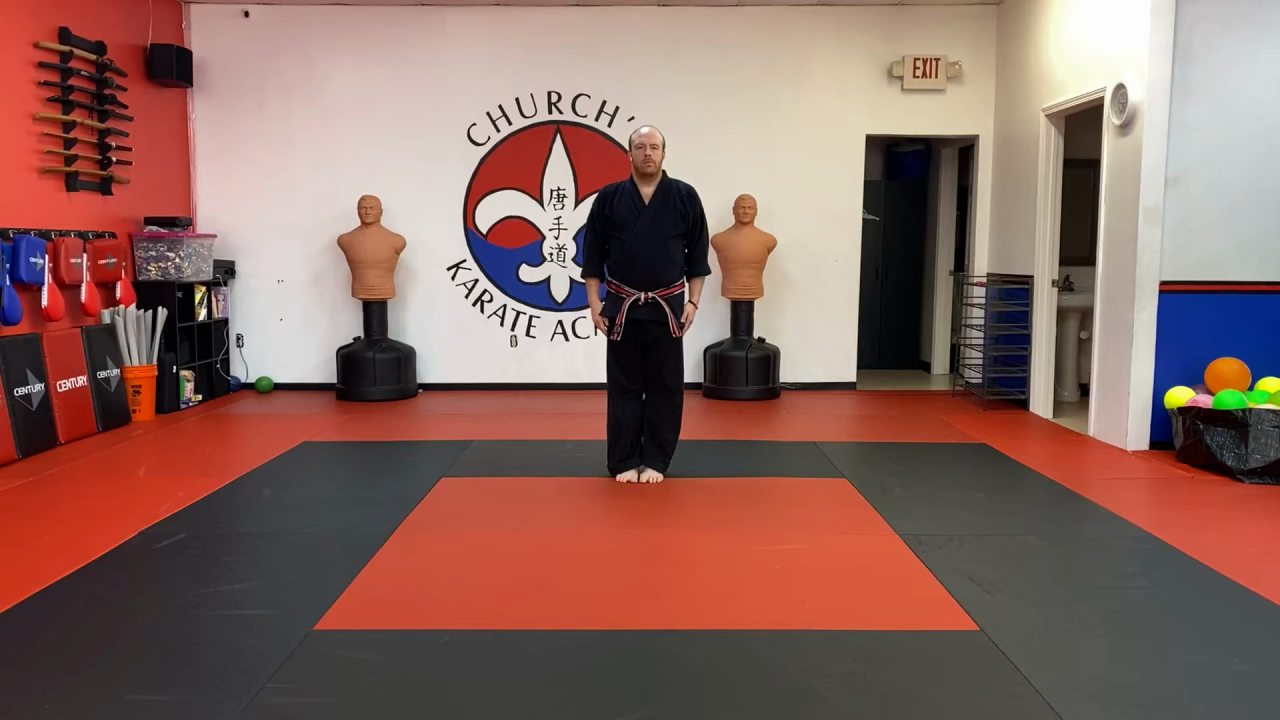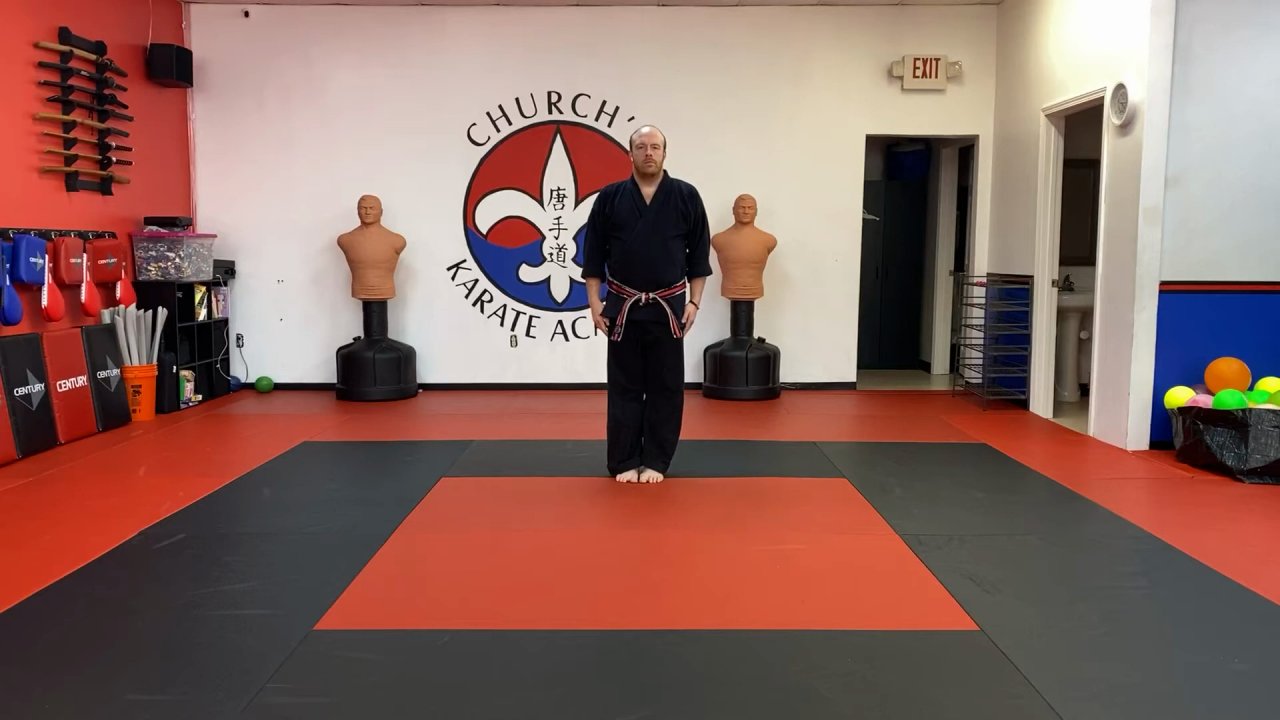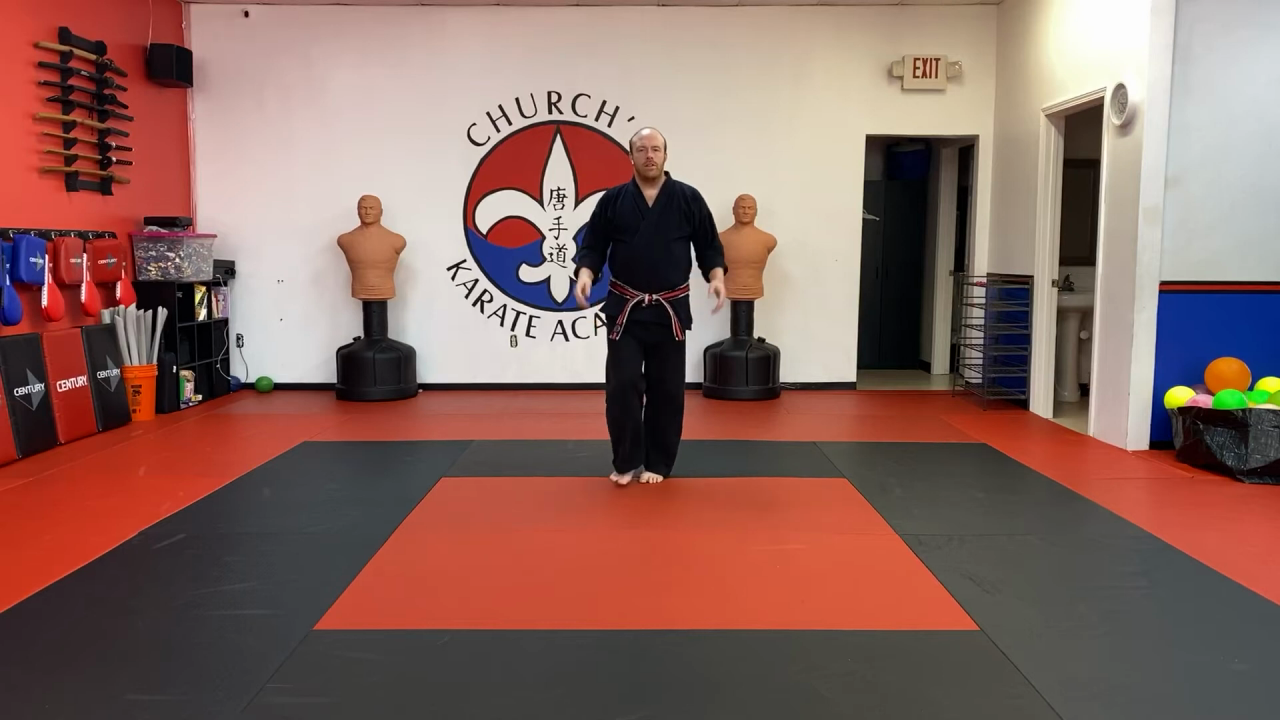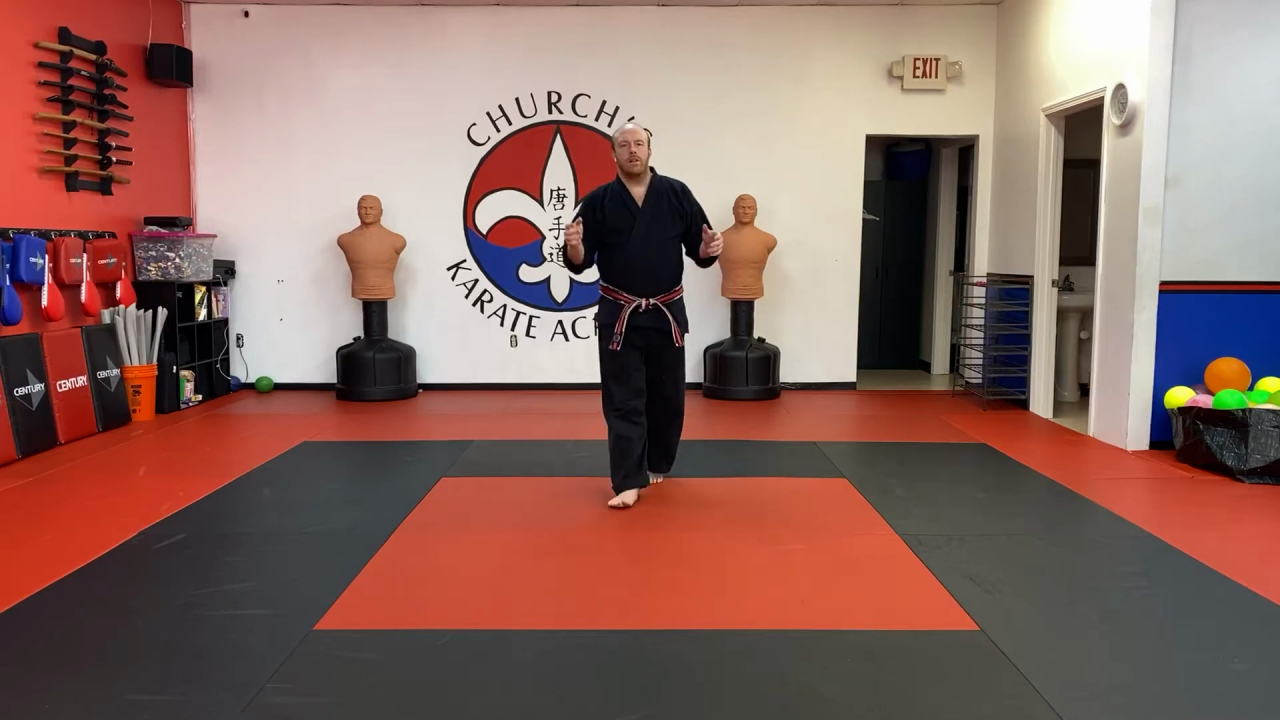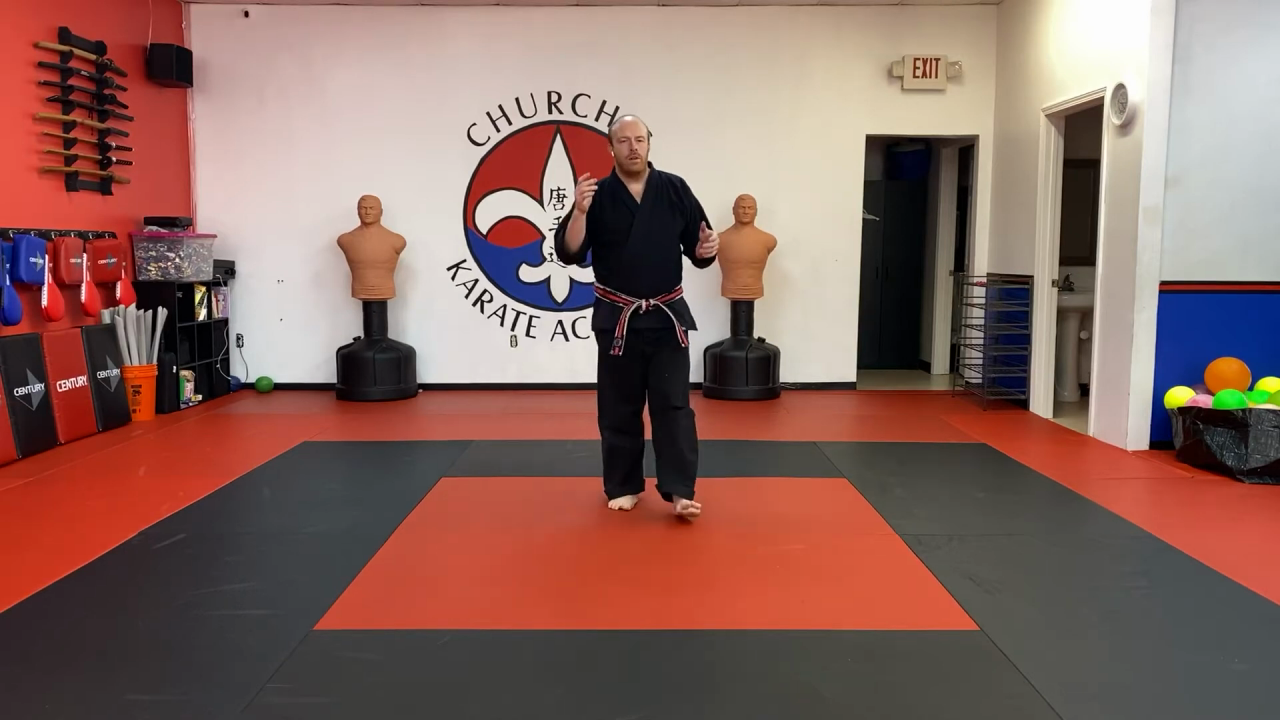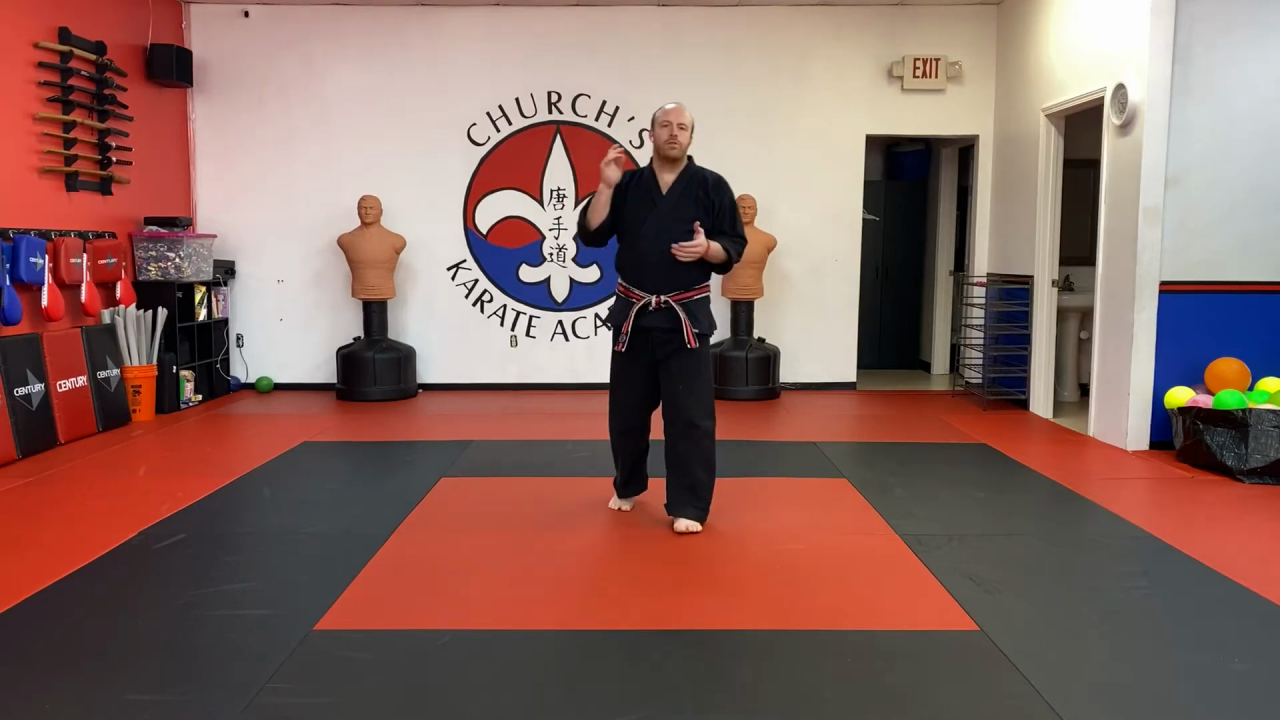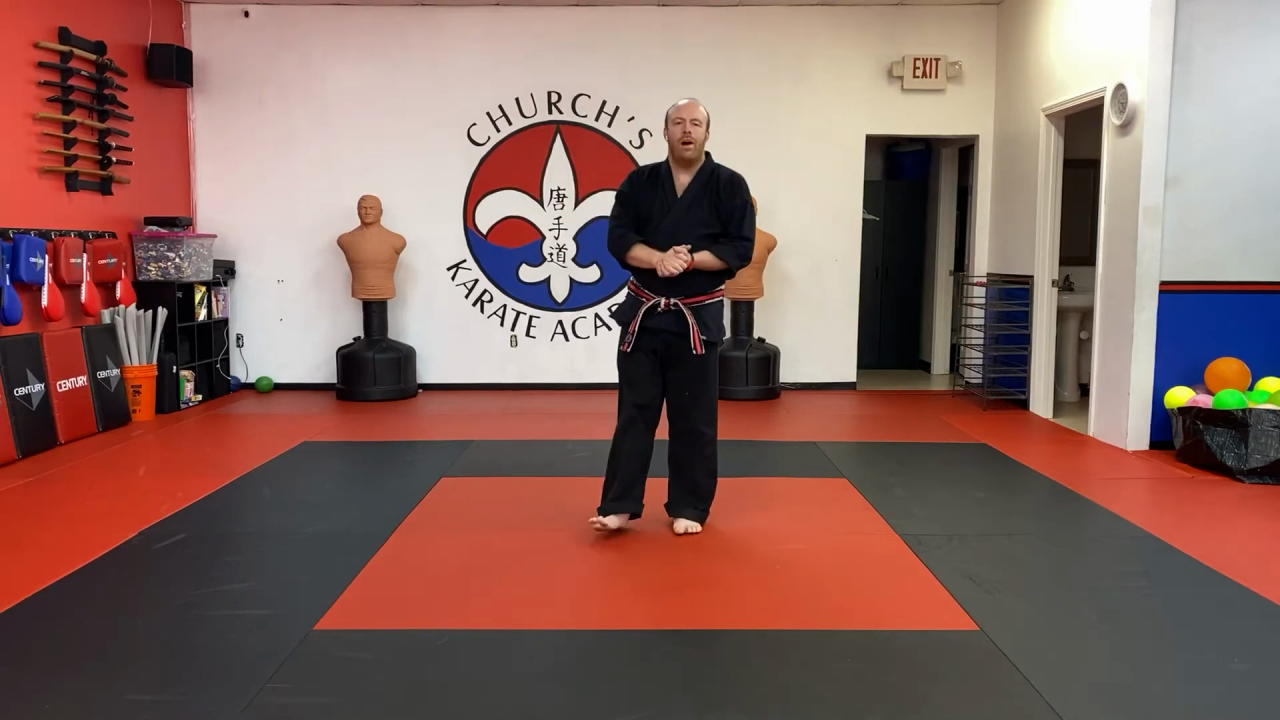
dt=0.5s
person 1, frame 1
left shoulder: (684, 196)
right shoulder: (609, 198)
left elbow: (697, 254)
right elbow: (593, 254)
left wrist: (692, 301)
right wrist: (595, 301)
left hip: (667, 307)
right hip: (622, 307)
left knee: (665, 387)
right knee: (624, 387)
left ankle: (655, 461)
right ankle: (624, 462)
person 1, frame 2
left shoulder: (686, 196)
right shoulder: (610, 198)
left elbow: (698, 254)
right elbow: (593, 254)
left wrist: (693, 302)
right wrist: (595, 302)
left hip: (668, 307)
right hip: (622, 307)
left knee: (666, 388)
right knee: (624, 387)
left ankle: (655, 461)
right ankle: (624, 462)
person 1, frame 3
left shoulder: (689, 199)
right shoulder: (613, 200)
left elbow: (709, 247)
right elbow: (593, 247)
left wrist: (716, 278)
right wrist: (585, 275)
left hip: (670, 310)
right hip: (625, 309)
left knee: (667, 391)
right knee: (622, 386)
left ankle: (656, 463)
right ankle: (627, 461)
person 1, frame 4
left shoulder: (676, 194)
right shoulder: (599, 201)
left elbow: (697, 249)
right elbow: (580, 262)
left wrist: (709, 248)
right wrist: (573, 246)
left hip: (666, 312)
right hip: (618, 314)
left knee: (667, 397)
right knee: (624, 400)
left ankle: (657, 464)
right ankle: (628, 481)
person 1, frame 5
left shoulder: (675, 189)
right shoulder: (597, 195)
left elbow: (695, 248)
right elbow: (570, 254)
left wrist: (707, 248)
right wrist: (580, 212)
left hip: (667, 315)
right hip: (617, 316)
left knee: (672, 404)
right knee: (619, 407)
left ankle: (679, 490)
right ankle: (623, 486)
person 1, frame 6
left shoulder: (711, 186)
right shoulder: (627, 183)
left elbow: (734, 245)
right elbow: (591, 234)
left wrist: (707, 247)
right wrist: (606, 187)
left hip: (686, 315)
right hip: (633, 312)
left knee: (690, 413)
right knee: (628, 408)
left ankle: (688, 506)
right ankle: (629, 485)
person 1, frame 7
left shoulder: (729, 185)
right shoulder: (640, 181)
left elbow: (739, 249)
right elbow: (618, 239)
left wrist: (689, 260)
right wrist: (658, 259)
left hip: (697, 316)
right hip: (643, 313)
left knee: (694, 418)
right knee: (635, 411)
left ankle: (689, 507)
right ankle: (619, 505)
